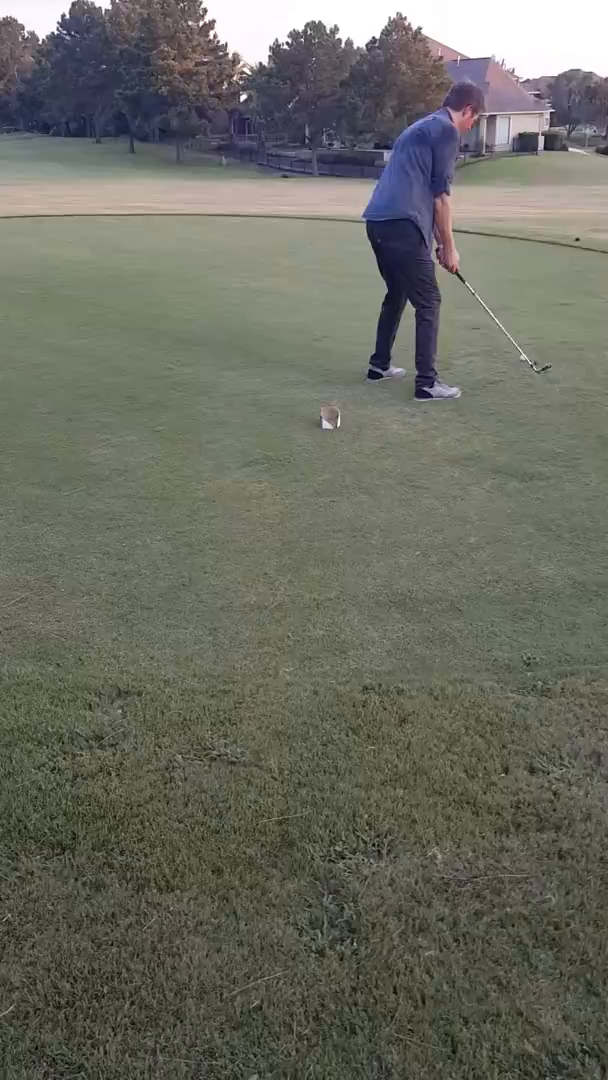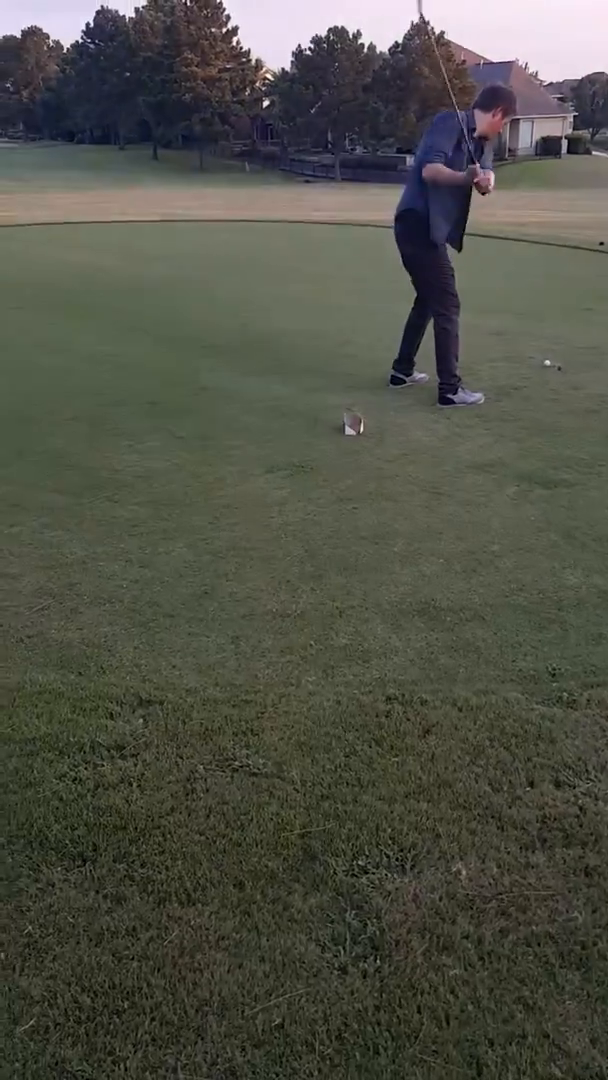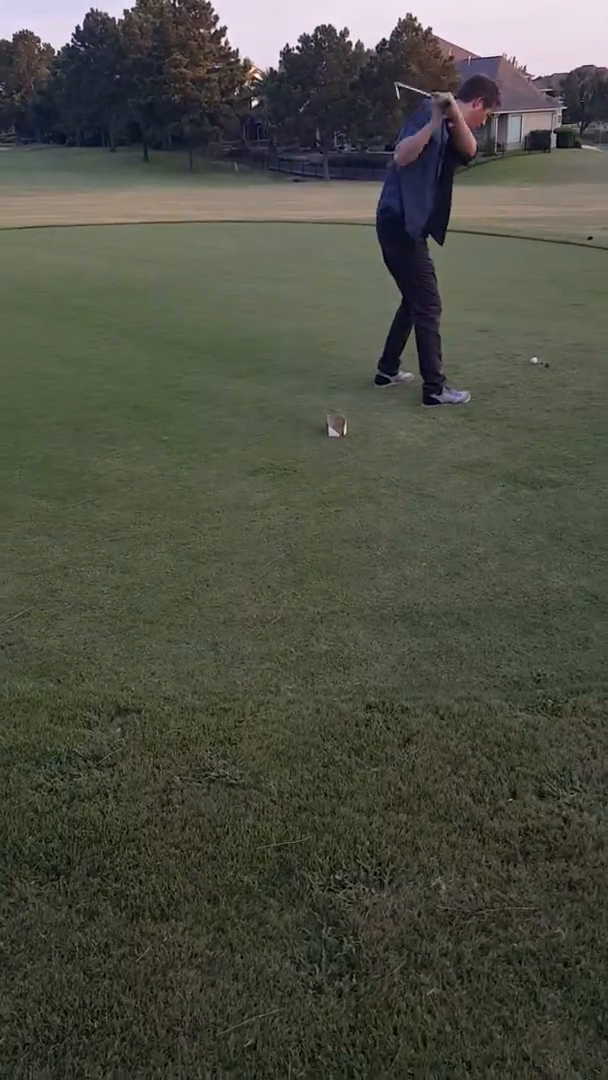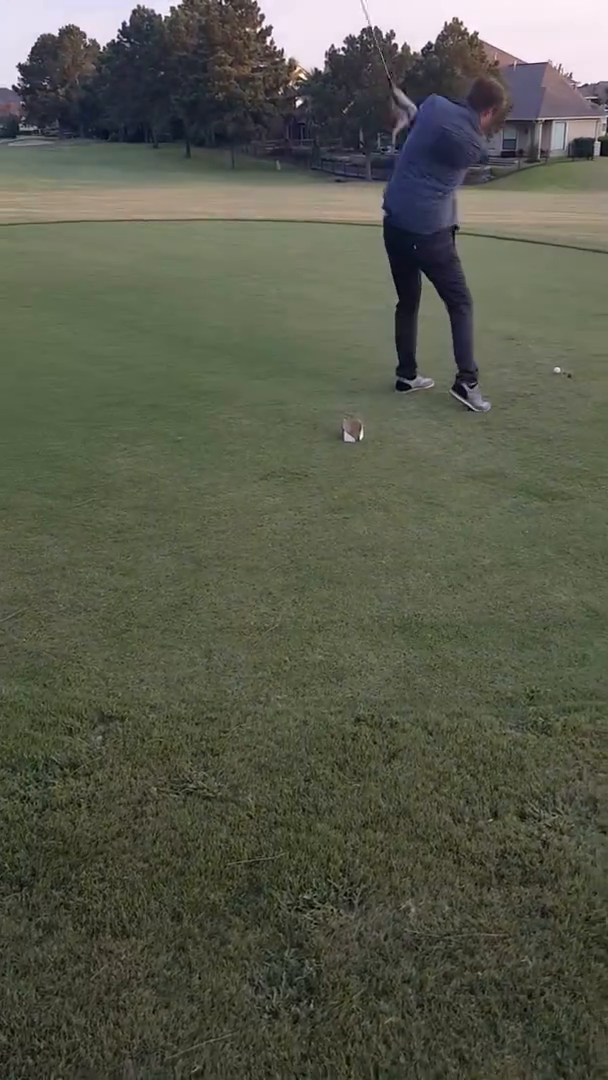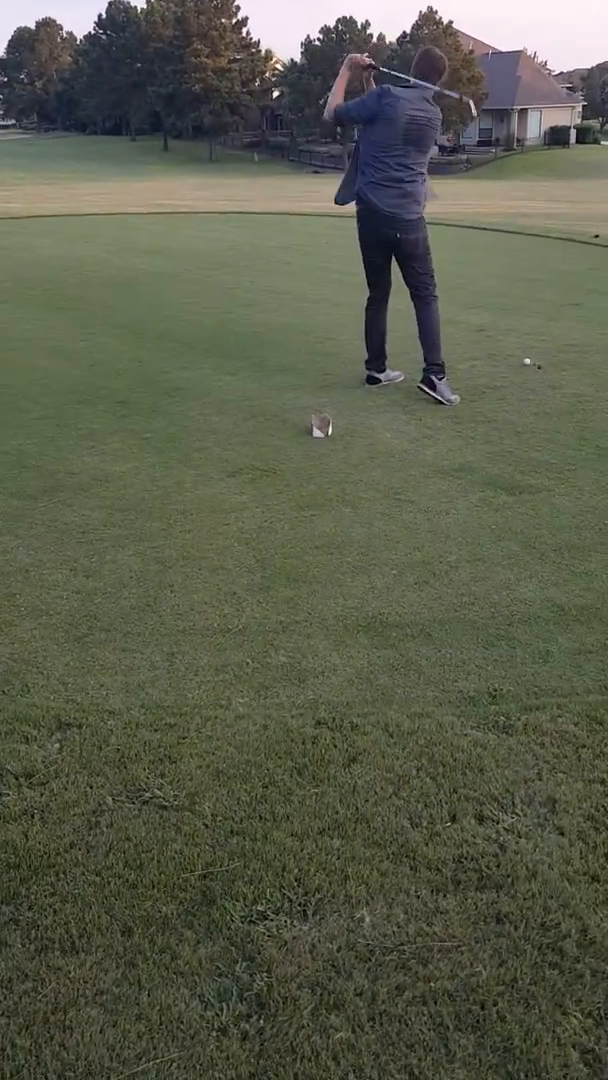
dt=0.5s
person 1, frame 1
left shoulder: (421, 128)
right shoulder: (447, 131)
right elbow: (440, 196)
left wrist: (439, 241)
right wrist: (449, 246)
left hip: (379, 221)
right hip: (401, 224)
left knee: (396, 294)
right knee: (428, 301)
left ankle: (379, 365)
right ankle: (427, 382)
person 1, frame 2
left shoulder: (481, 142)
right shoulder: (451, 121)
left elbow: (486, 179)
right elbow: (429, 170)
left wrist: (483, 179)
right wrist: (463, 177)
left hip: (429, 227)
right hip: (419, 223)
left knee: (427, 300)
right knee: (447, 306)
left ankle: (403, 370)
right ankle: (450, 389)
person 1, frame 3
left shoulder: (453, 128)
right shoulder: (429, 113)
left elbow: (467, 148)
right elbow: (401, 157)
left wrist: (453, 113)
right wrist: (435, 120)
left hip: (407, 223)
right hip: (400, 222)
left knee: (414, 299)
right knee: (428, 306)
left ankle: (388, 369)
right ankle: (434, 388)
person 1, frame 4
left shoulder: (435, 106)
right shoulder: (476, 146)
left elbow: (418, 123)
left hip: (395, 225)
right hip: (431, 232)
left knee: (407, 302)
right knee: (460, 304)
left ankle: (407, 374)
right ankle: (467, 380)
person 1, frame 5
left shoulder: (386, 98)
right shoulder: (433, 115)
left elbow: (331, 114)
left wrist: (347, 69)
right wrist: (371, 83)
left hip: (372, 215)
right hip: (409, 219)
left knee: (378, 294)
right knee: (425, 295)
left ankle: (376, 368)
right ankle: (434, 373)
